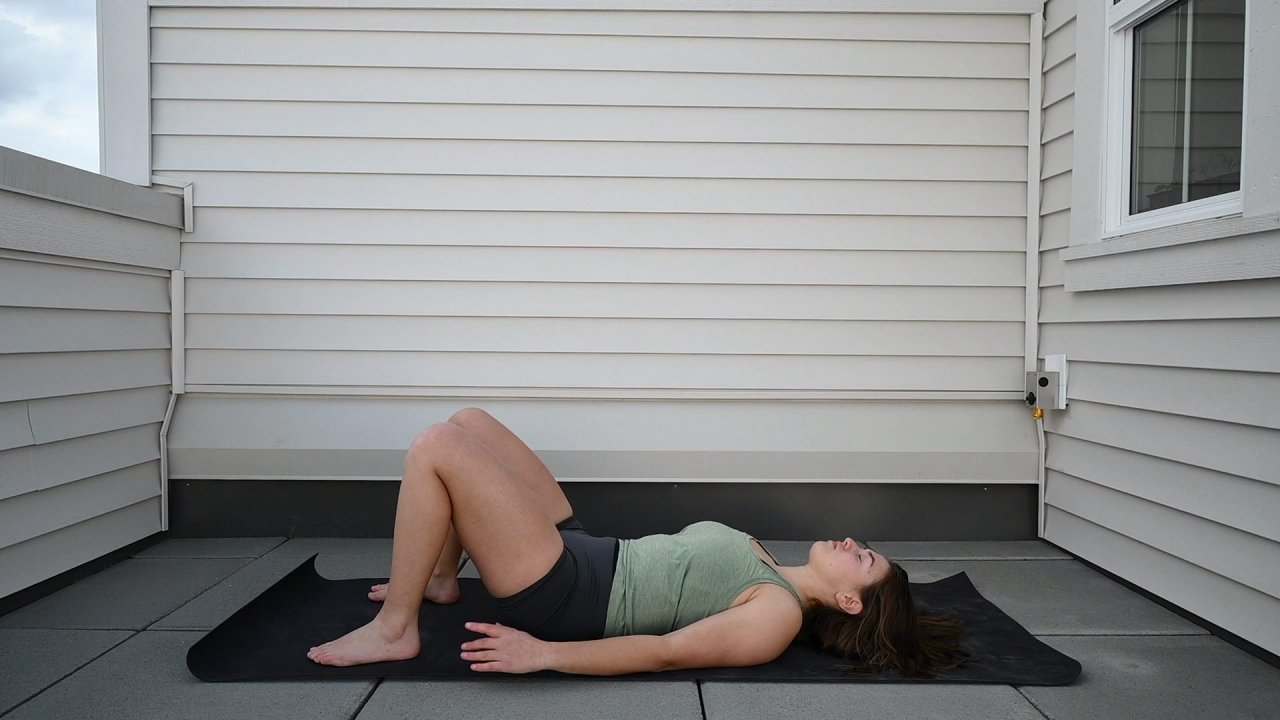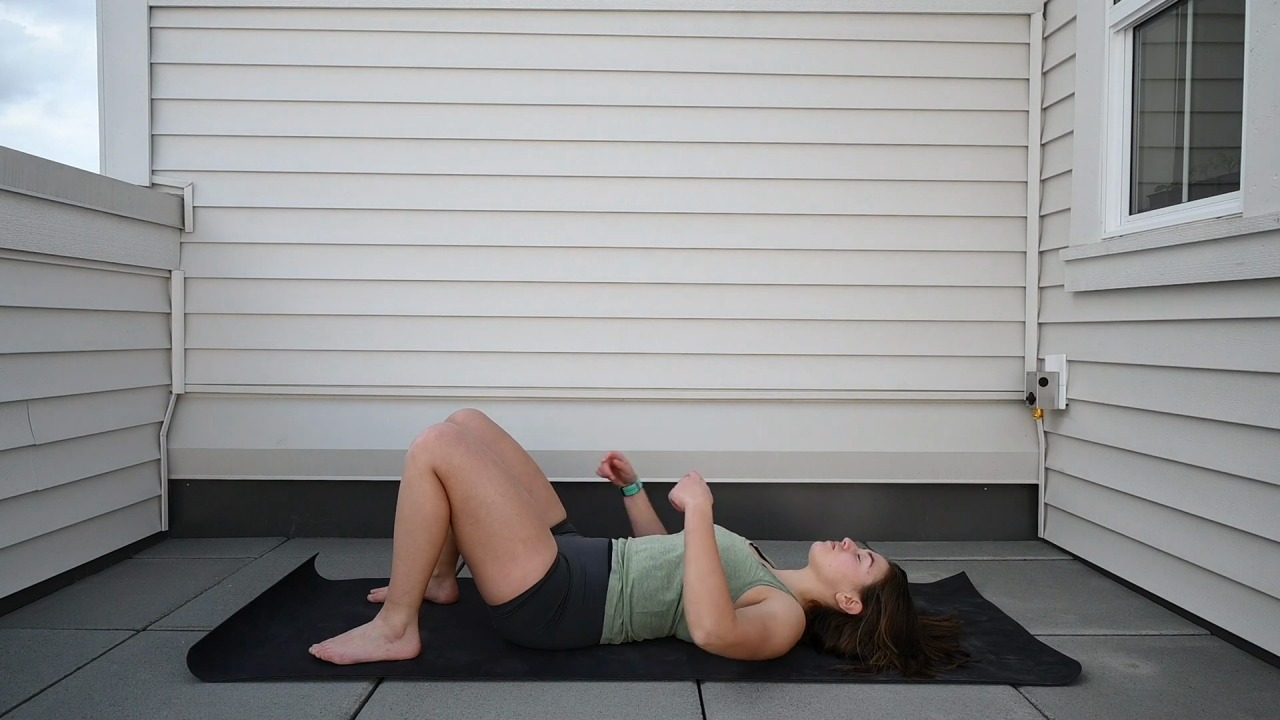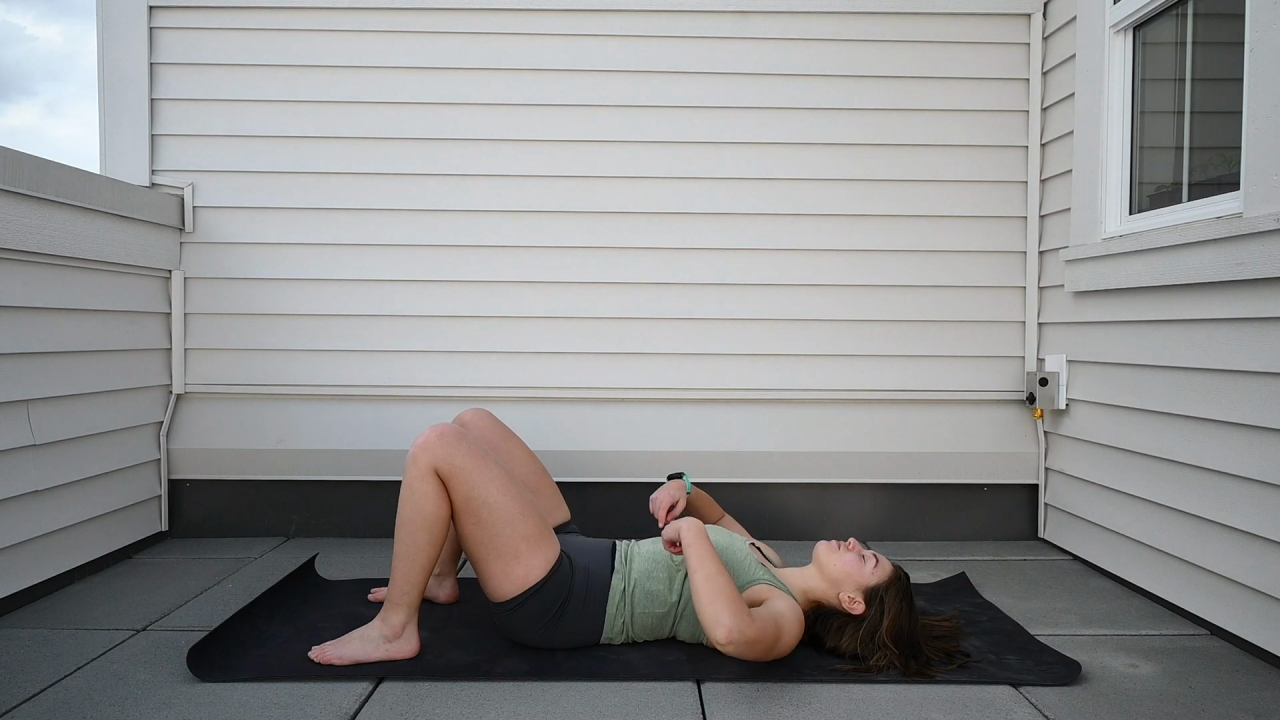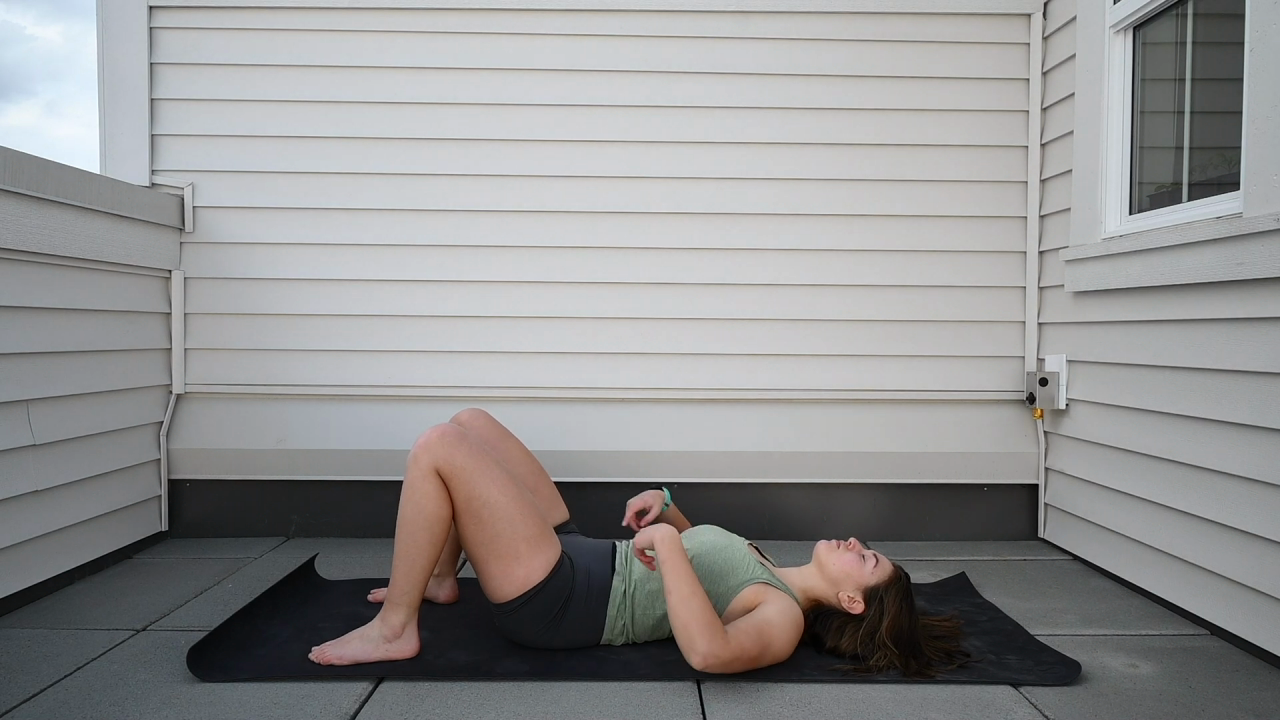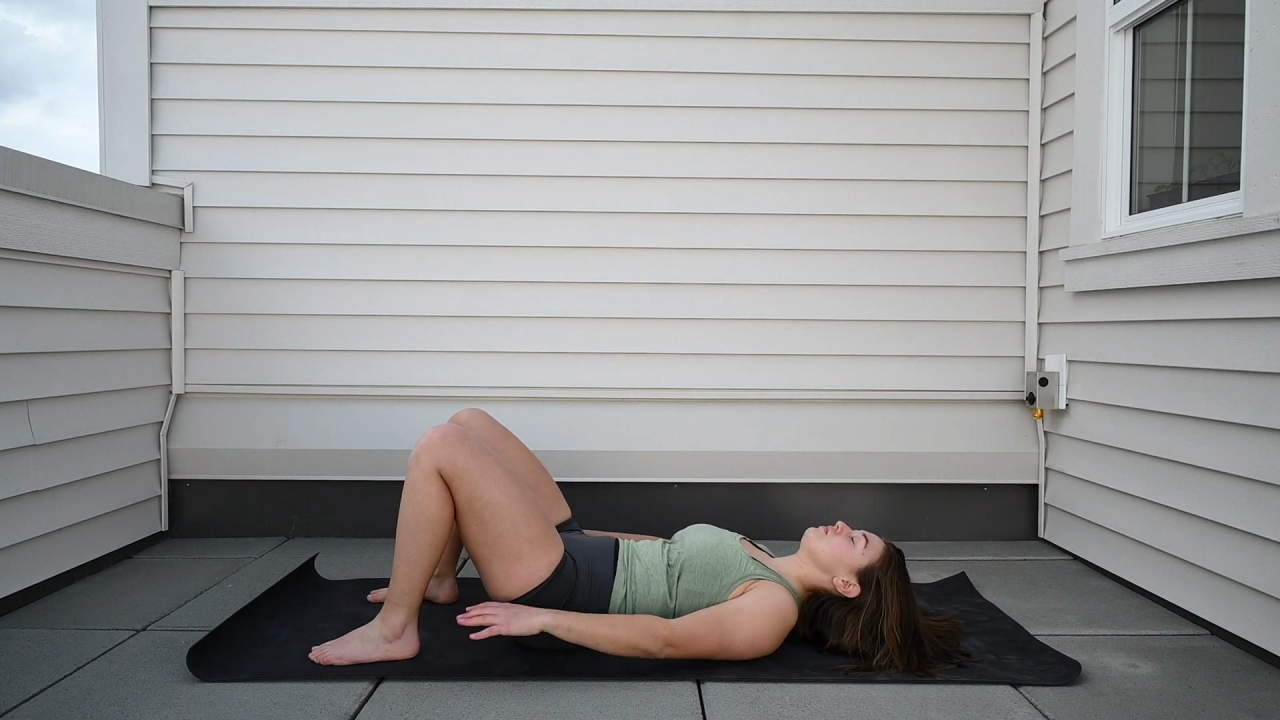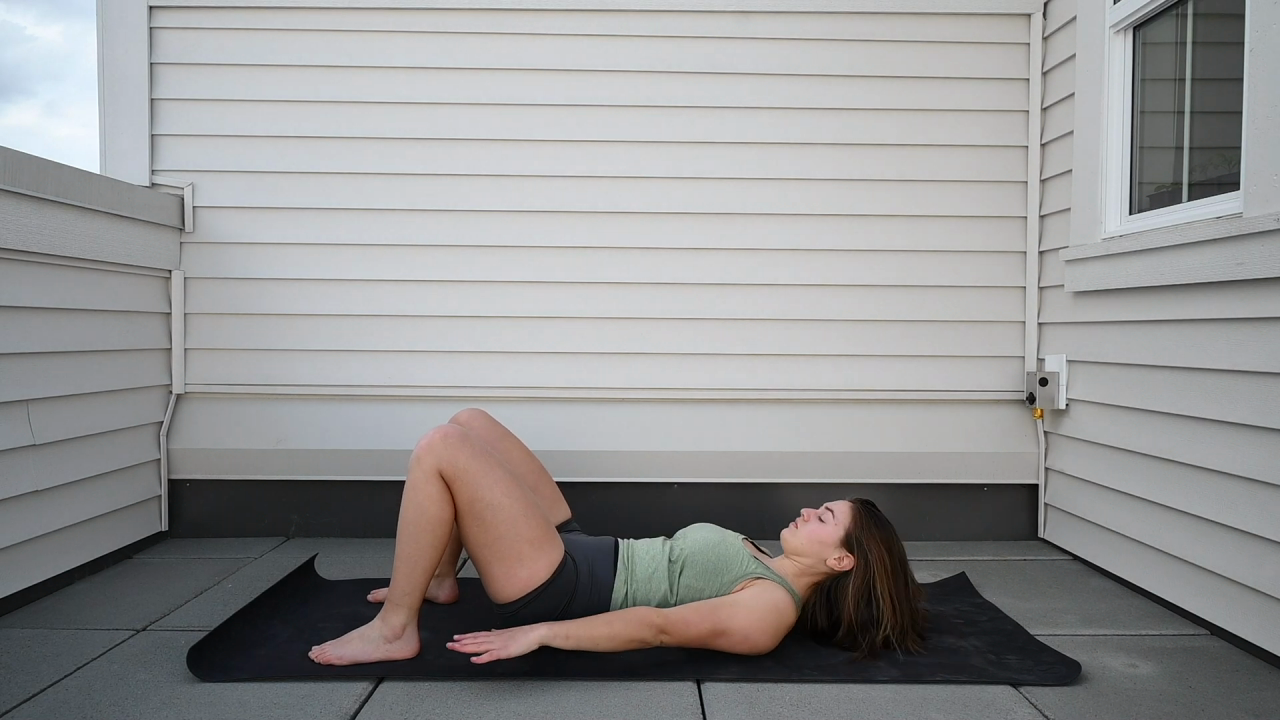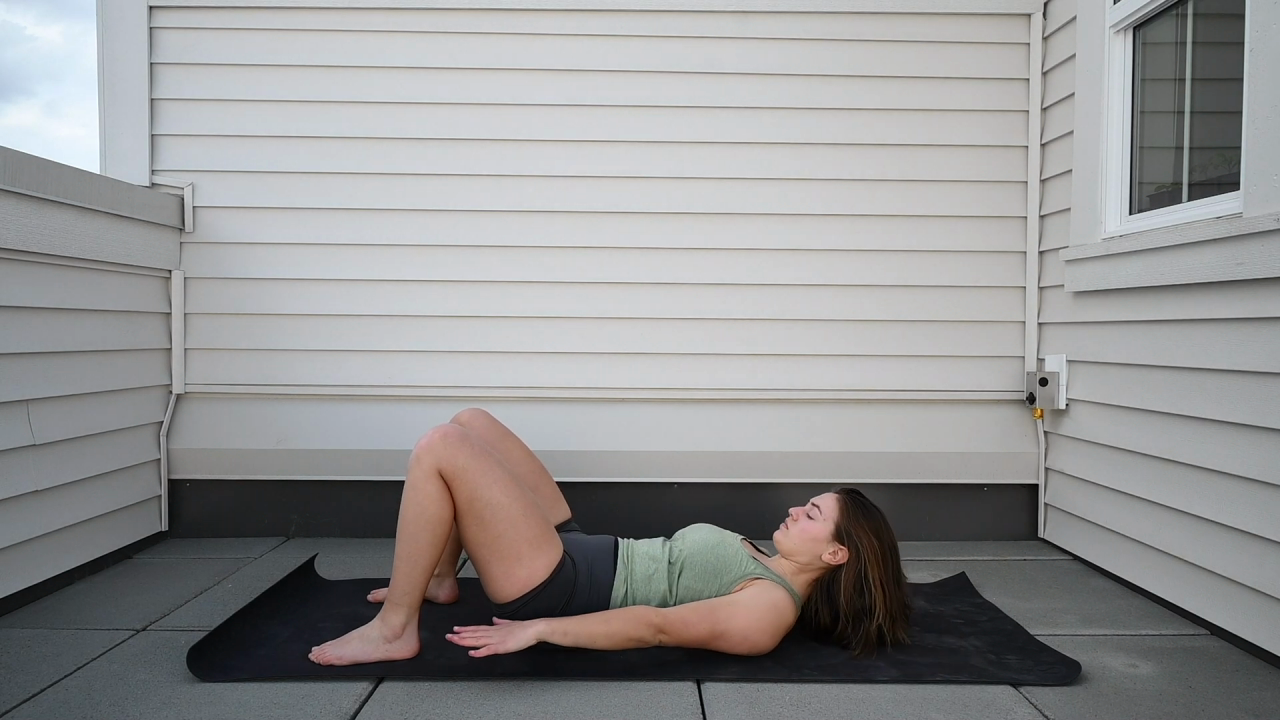
dt=0.4s
person 1, frame 1
left shoulder: (779, 617)
right shoulder: (770, 573)
left elbow: (658, 651)
left wrist: (544, 653)
left hip: (557, 592)
right hip: (579, 552)
left knee: (434, 448)
right knee: (467, 421)
left ankle: (394, 631)
right ankle: (438, 577)
person 1, frame 2
left shoulder: (785, 621)
right shoulder: (765, 576)
left elbow: (710, 630)
left wrist: (699, 507)
right wrist: (634, 491)
left hip: (550, 602)
right hip: (576, 557)
left knee: (433, 448)
right knee: (464, 423)
left ankle: (394, 630)
right ankle: (436, 579)
person 1, frame 3
left shoulder: (786, 619)
right shoulder: (770, 571)
left elbow: (730, 631)
right elbow: (717, 522)
left wrist: (692, 532)
right wrist: (683, 491)
left hip: (554, 600)
right hip: (576, 556)
left knee: (436, 447)
right knee: (472, 421)
left ankle: (394, 628)
right ankle: (438, 577)
person 1, frame 4
left shoulder: (785, 620)
right shoulder: (769, 574)
left elbow: (710, 652)
left wrist: (666, 545)
right wrist: (661, 506)
left hip: (554, 602)
right hip: (577, 556)
left knee: (437, 448)
right knee: (469, 422)
left ankle: (394, 631)
right ankle: (438, 578)
person 1, frame 5
left shoulder: (773, 611)
right shoulder: (762, 562)
left elbow: (666, 639)
left wrist: (541, 618)
right wrist: (583, 532)
left hip: (563, 590)
right hip: (587, 553)
left knee: (438, 448)
right knee: (467, 421)
left ankle: (393, 631)
right ankle: (436, 578)
person 1, frame 6
left shoulder: (771, 609)
right shoulder: (764, 565)
left elbow: (662, 627)
left wrist: (537, 633)
left hip: (559, 590)
right hip: (584, 553)
left knee: (439, 449)
right knee: (469, 422)
left ankle: (393, 630)
right ankle: (438, 577)
person 1, frame 7
left shoulder: (770, 608)
right shoulder: (765, 566)
left elbow: (659, 627)
left wrist: (537, 628)
left hip: (559, 589)
right hip: (579, 551)
left knee: (438, 449)
right knee: (469, 422)
left ankle: (394, 629)
right ankle: (439, 577)
